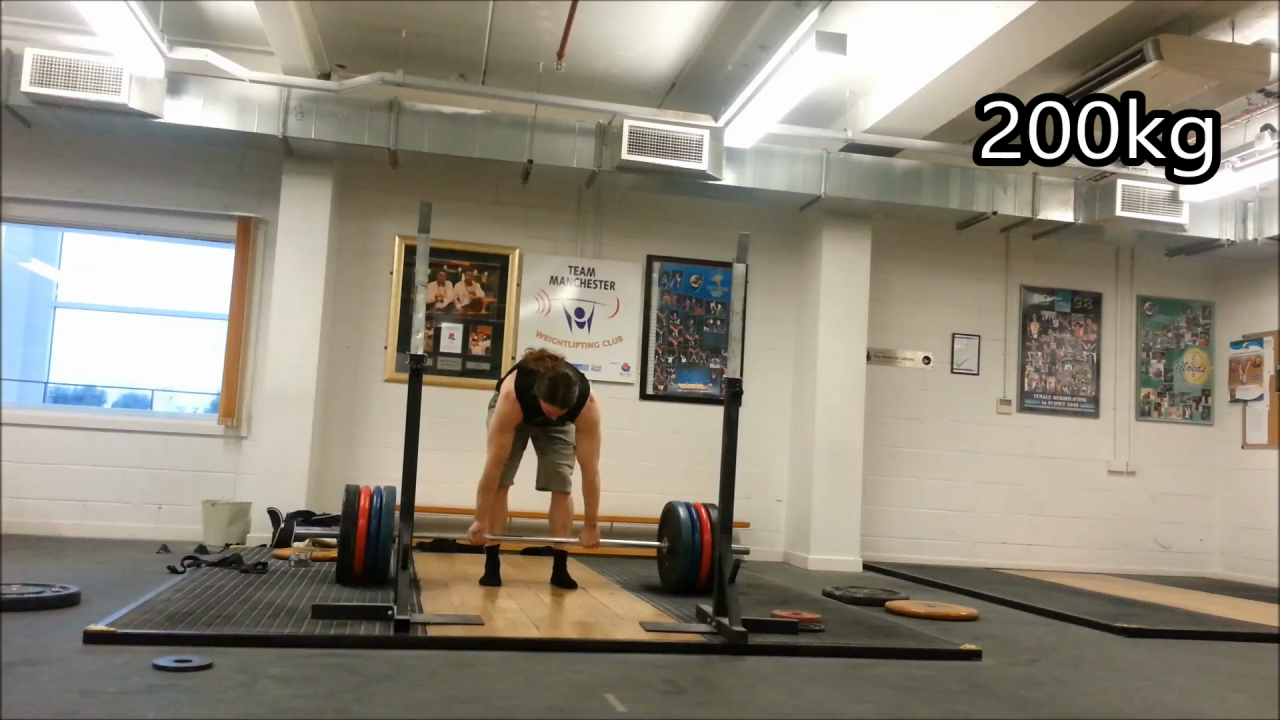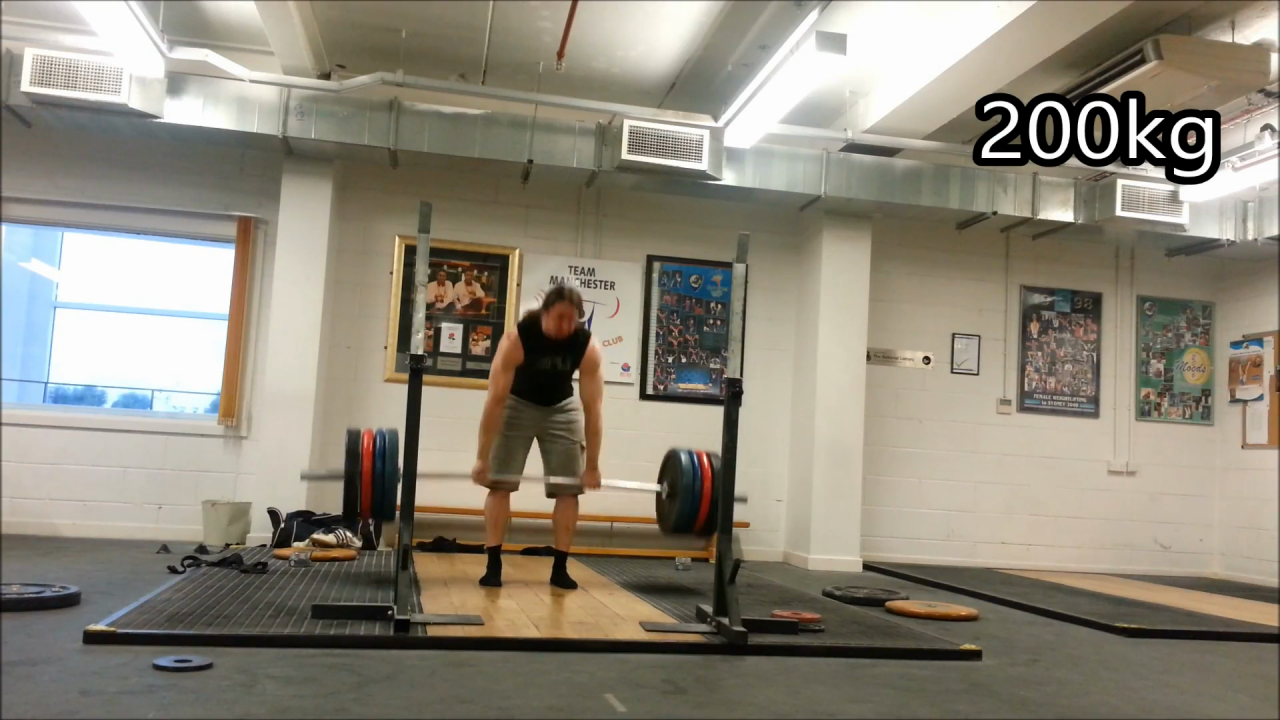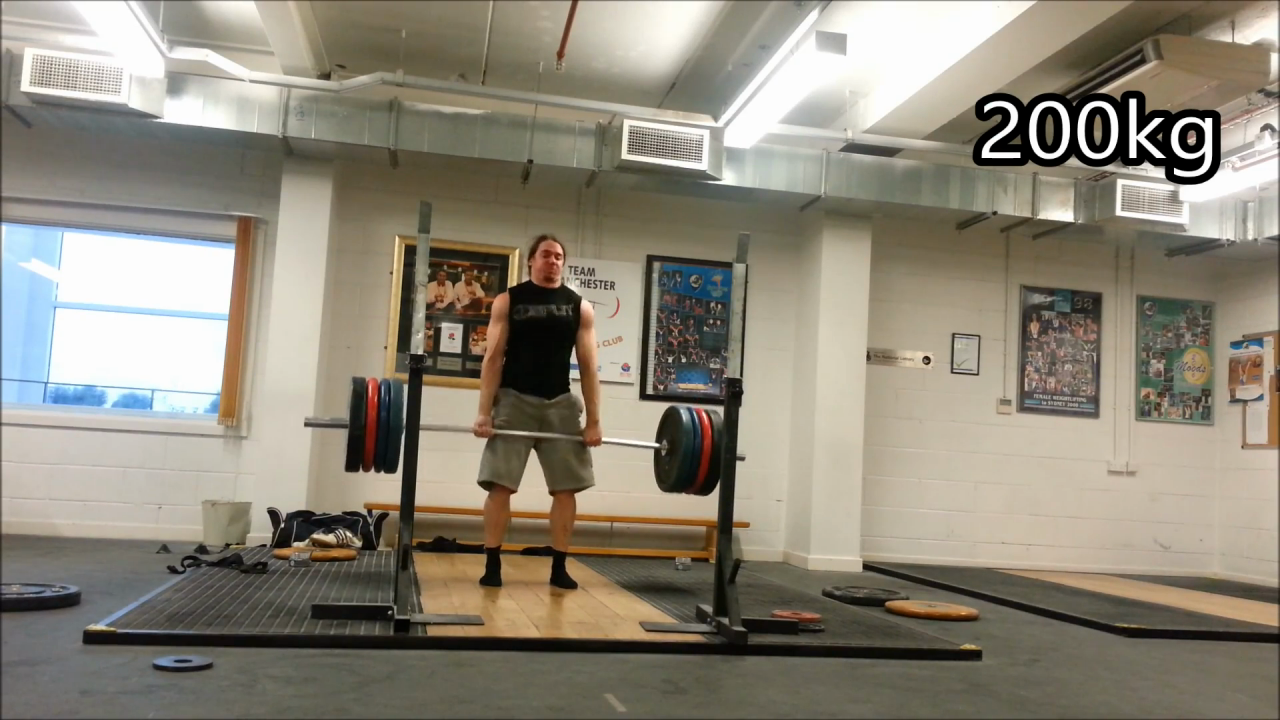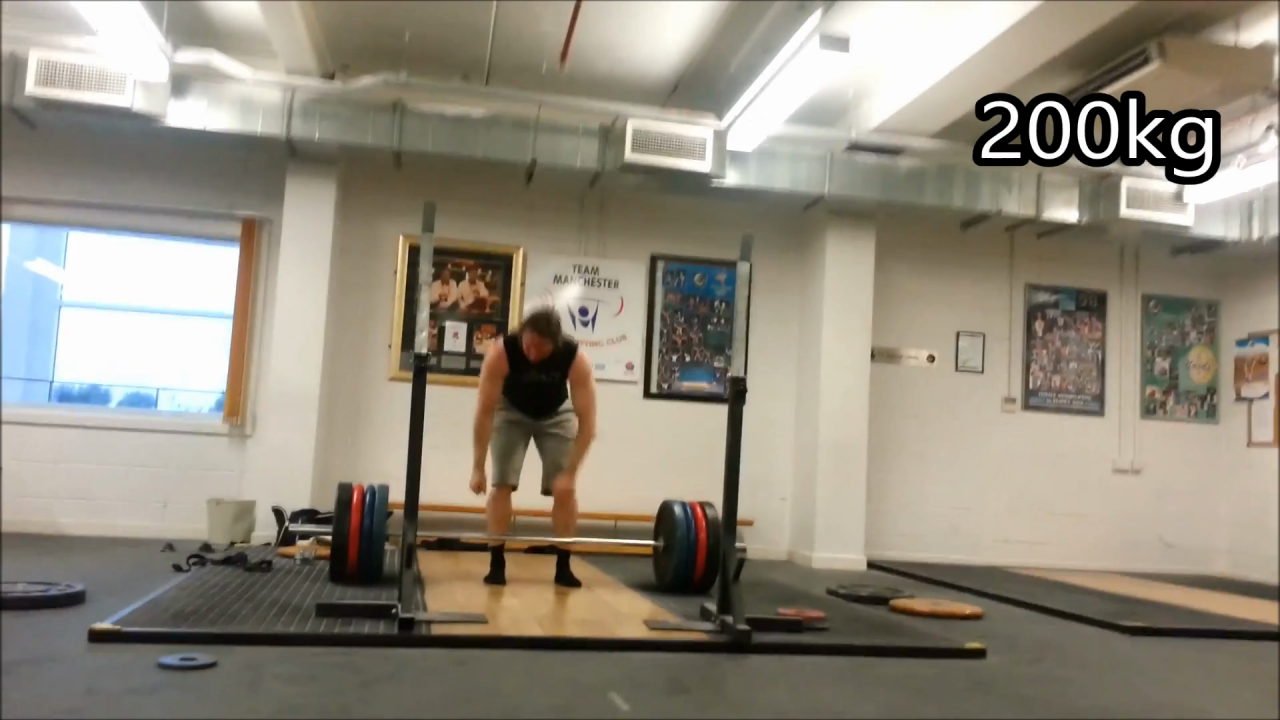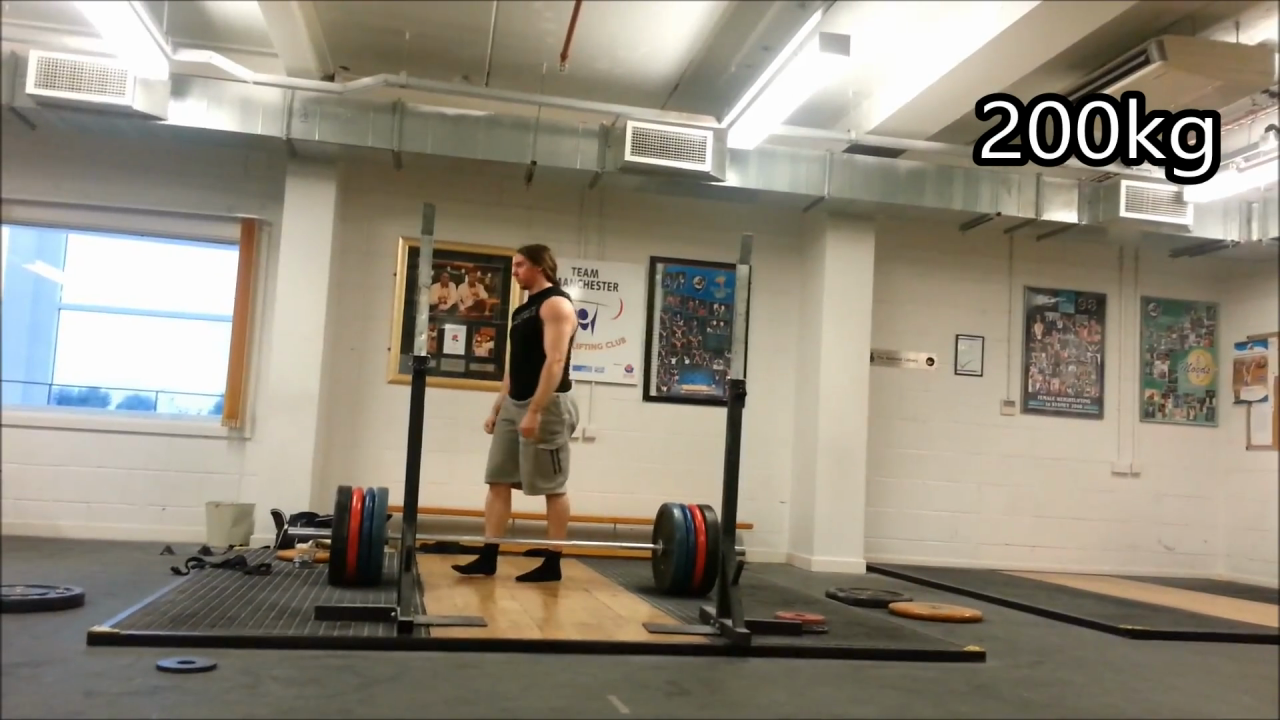
dt=1s
person 1, frame 1
left shoulder: (587, 405)
right shoulder: (511, 395)
left elbow: (590, 468)
right elbow: (494, 463)
left wrist: (591, 525)
right wrist: (480, 520)
left hip: (559, 425)
right hip: (513, 413)
left knee: (561, 485)
right knee: (500, 481)
left ankle: (560, 567)
right ankle: (491, 565)
person 1, frame 2
left shoulder: (588, 347)
right shoulder: (516, 340)
left elbow: (593, 409)
right elbow: (495, 400)
left wrist: (592, 467)
right wrist: (482, 459)
left hip: (562, 409)
right hip: (517, 404)
left knee: (569, 487)
right knee: (500, 483)
left ankle: (560, 568)
right ankle: (493, 565)
person 1, frame 3
left shoulder: (580, 306)
right shoulder: (508, 300)
left elbow: (588, 366)
right elbow: (493, 358)
left wrist: (593, 420)
right wrist: (484, 411)
left hip: (560, 404)
right hip: (514, 400)
left knee: (565, 489)
right knee: (500, 486)
left ankle: (559, 567)
right ankle: (492, 565)
person 1, frame 4
left shoulder: (576, 360)
right shoulder: (500, 352)
left elbow: (587, 421)
right elbow: (485, 411)
left wrist: (570, 473)
right wrist: (478, 468)
left hip: (556, 415)
right hip: (512, 411)
left knee: (564, 486)
right knee: (502, 482)
left ankle: (563, 567)
right ankle: (497, 563)
person 1, frame 5
left shoulder: (556, 305)
right shoulder: (521, 311)
left elbow: (555, 362)
left wrist: (535, 411)
right wrist: (497, 408)
left hip: (548, 406)
right hip: (514, 405)
left knee: (552, 487)
right knee: (498, 481)
left ankle: (552, 564)
right ankle: (488, 557)
